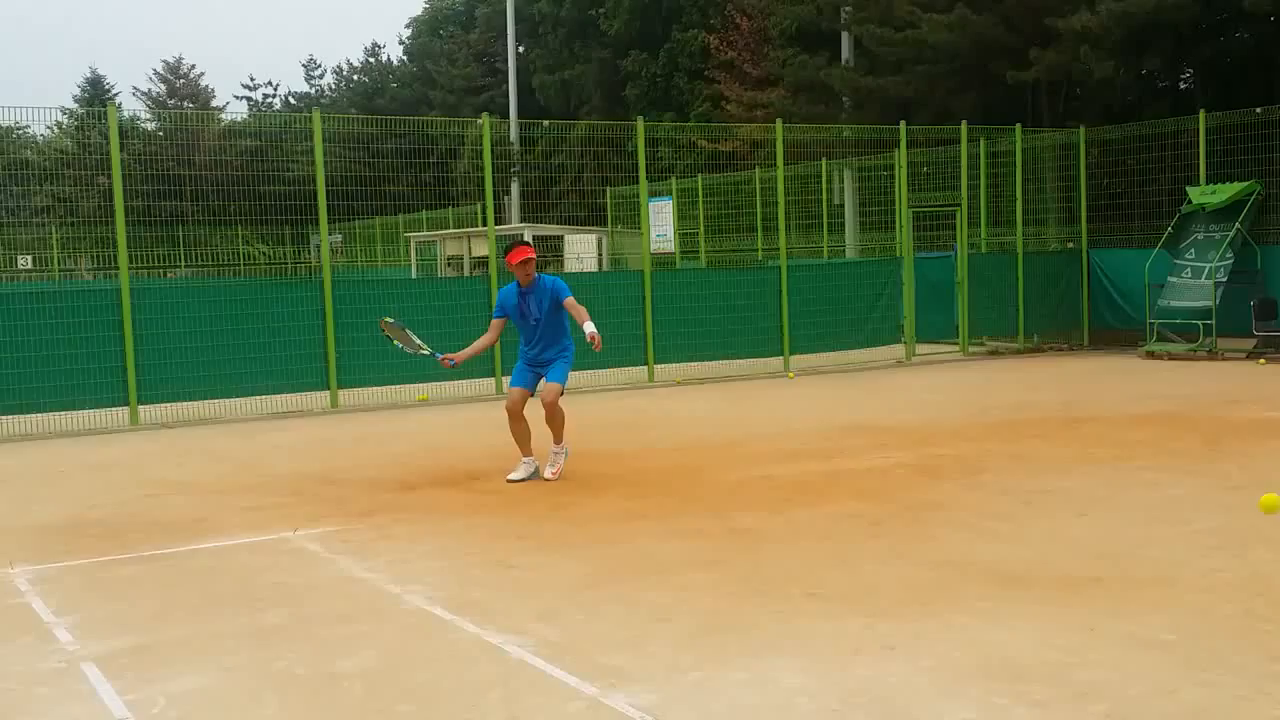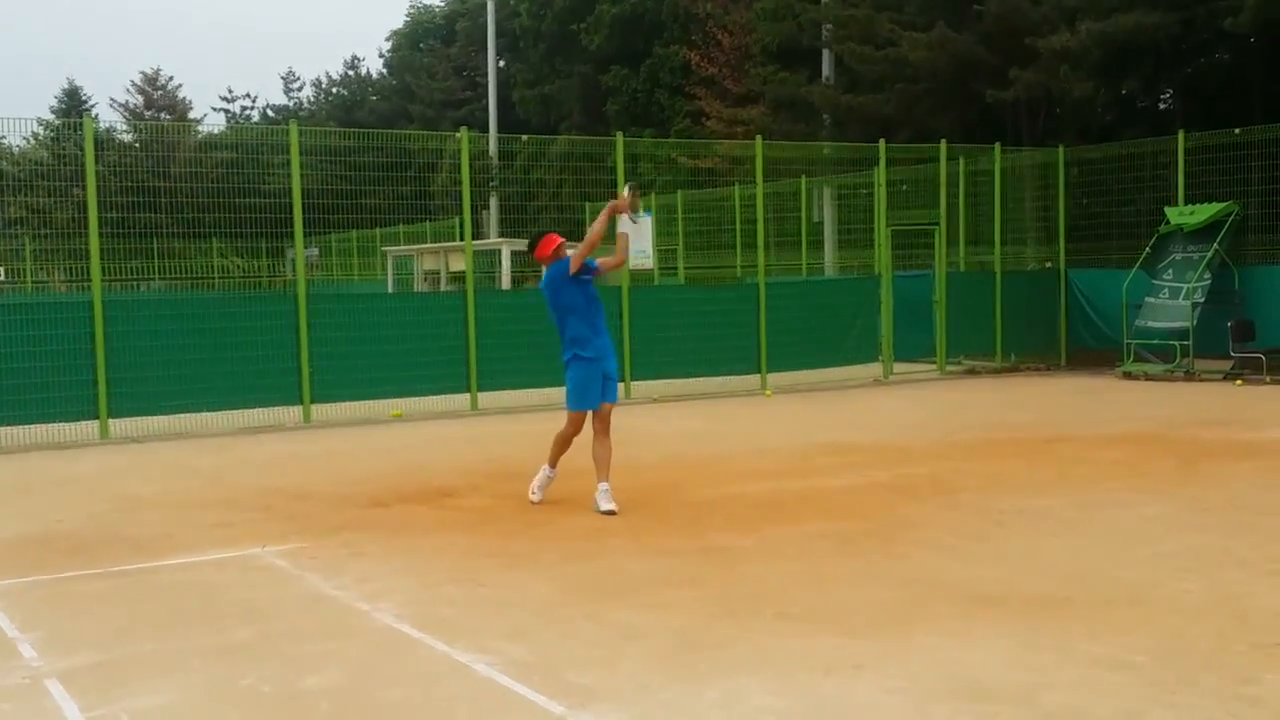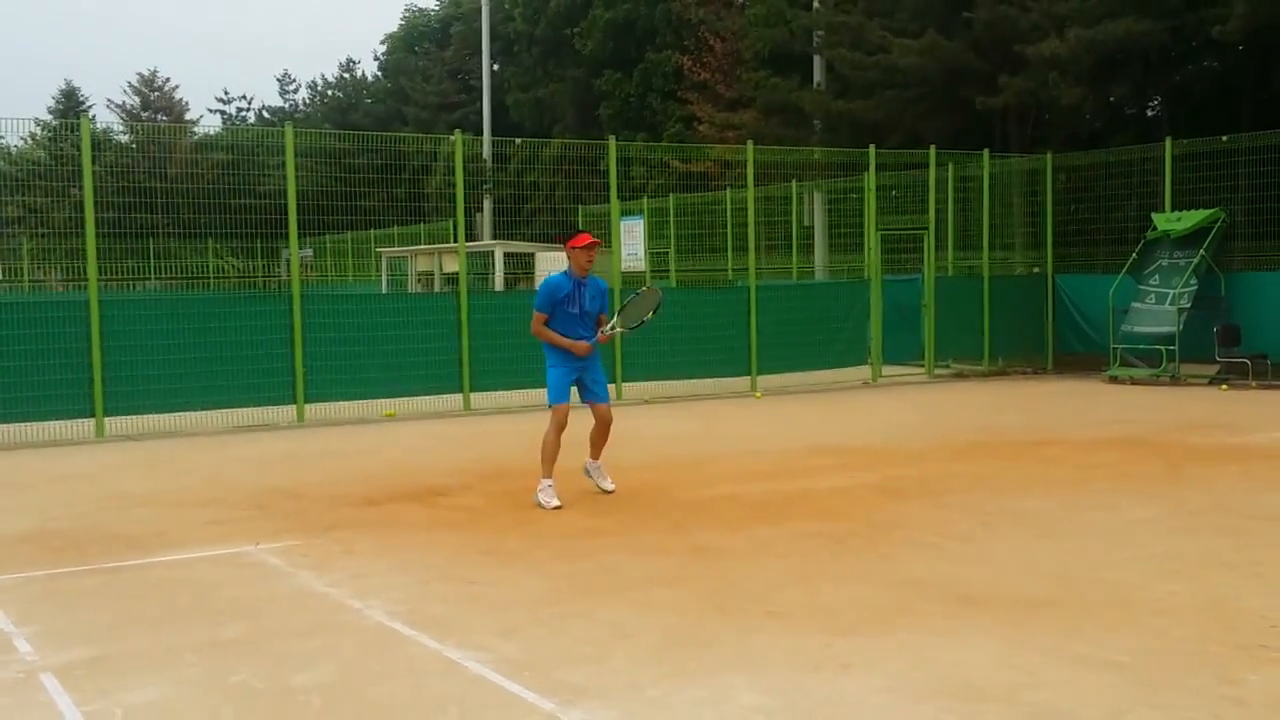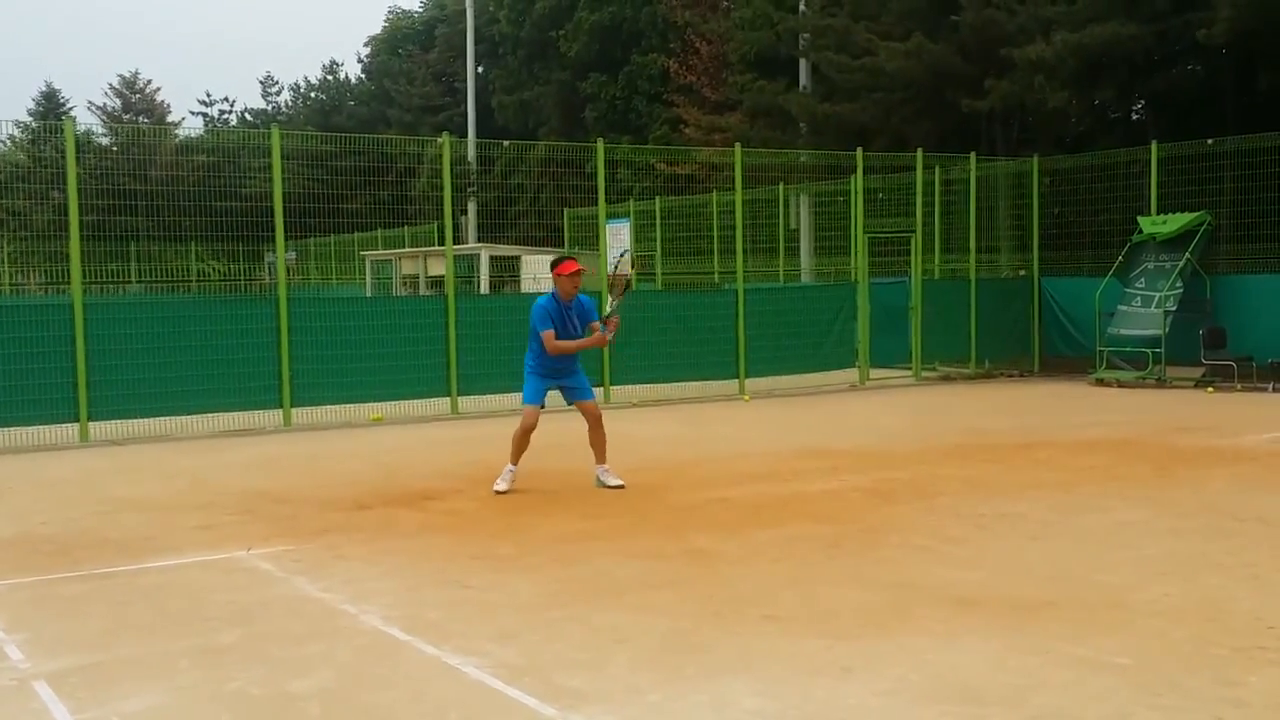
dt=1s
person 1, frame 1
left shoulder: (553, 284)
right shoulder: (506, 295)
left elbow: (574, 307)
right elbow: (492, 335)
left wrist: (589, 327)
right wrist: (460, 356)
left hip: (558, 355)
right hip: (528, 358)
left knee: (549, 399)
right knee: (513, 406)
left ankle: (558, 448)
right ankle: (528, 462)
person 1, frame 2
left shoulder: (580, 268)
right shoulder: (553, 278)
left elbow: (620, 256)
right elbow: (590, 242)
right wrist: (609, 209)
left hip: (605, 355)
right hip: (581, 358)
left knee: (603, 424)
right knee: (574, 427)
left ankle: (603, 490)
right ankle: (548, 472)
person 1, frame 3
left shoulder: (600, 286)
right shoulder: (552, 285)
right elbow: (536, 328)
left wrist: (604, 334)
right wrist: (571, 344)
left hip: (590, 361)
right hip: (560, 361)
left knee: (604, 418)
right knee: (559, 419)
left ankle: (593, 464)
right ankle: (545, 486)
person 1, frame 4
left shoulder: (586, 303)
right shoulder: (543, 306)
left elbow: (597, 337)
right elbow: (552, 347)
left wrist: (608, 331)
right wrist: (589, 342)
left hip: (570, 369)
right hip: (539, 370)
left knee: (594, 415)
right knee: (528, 423)
left ankle: (602, 470)
right ankle: (509, 472)
